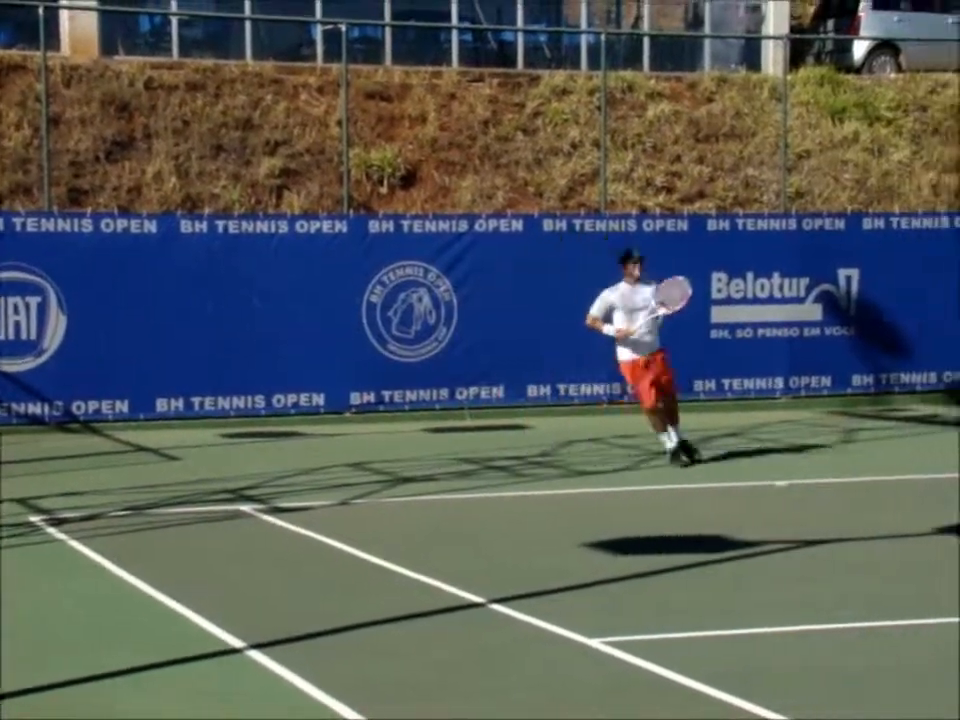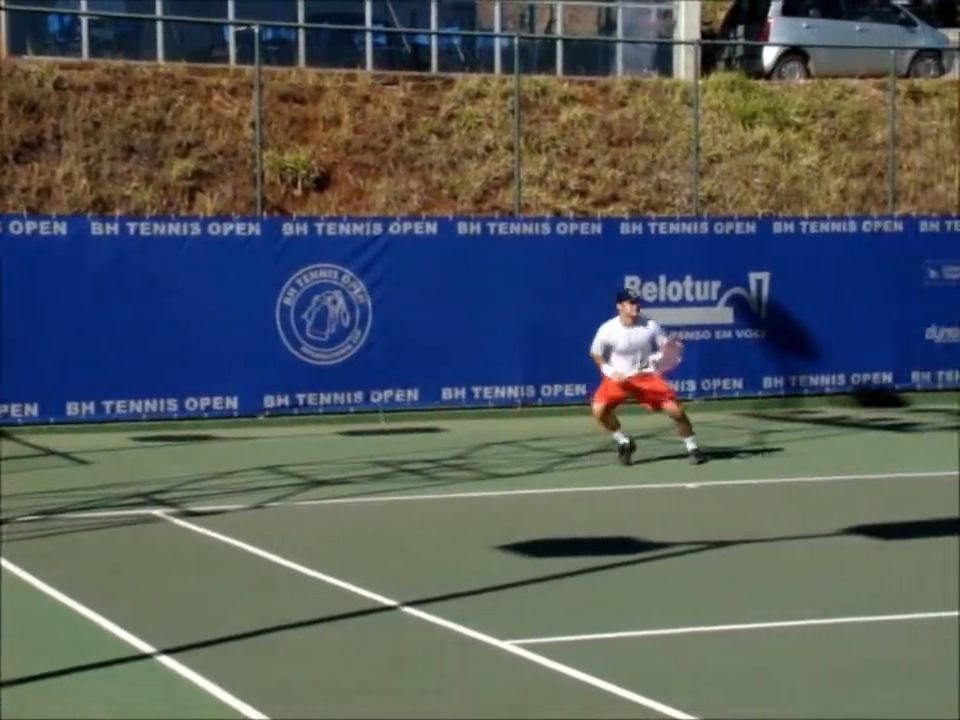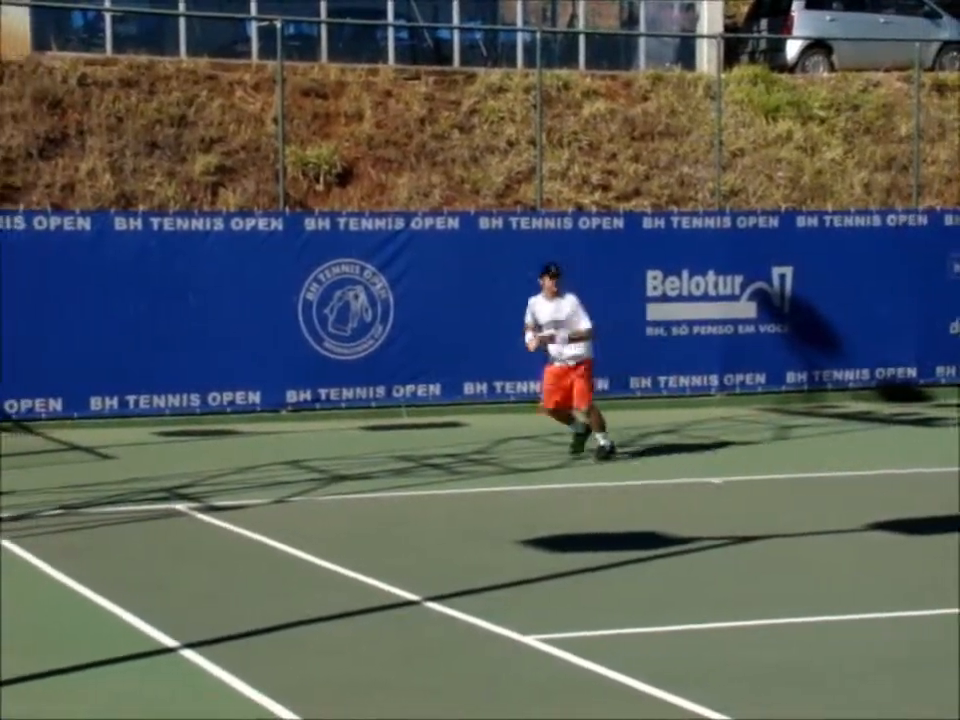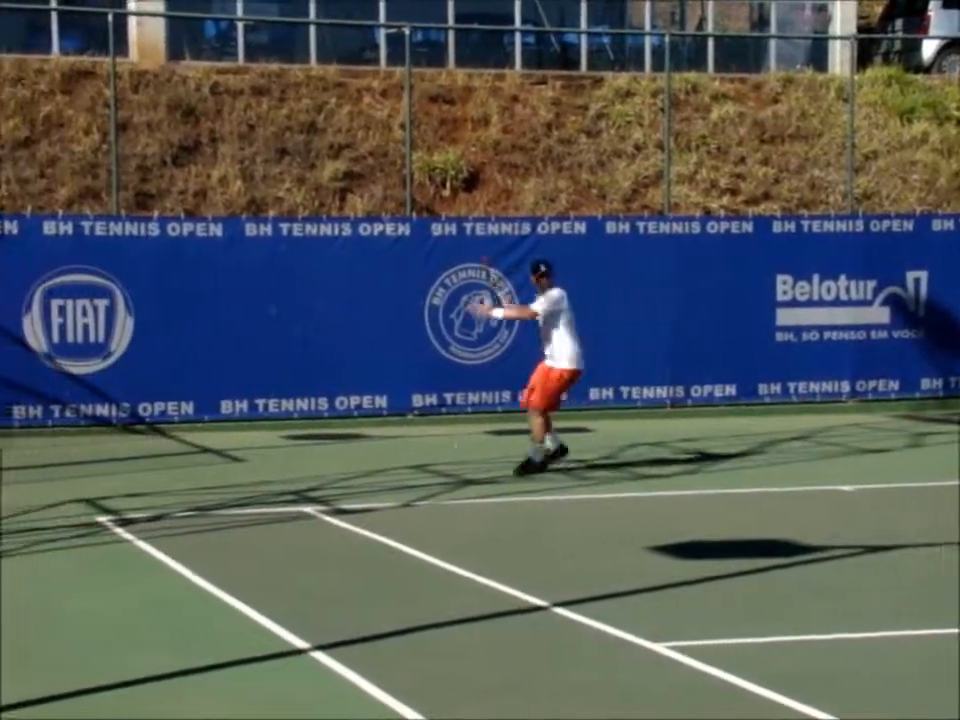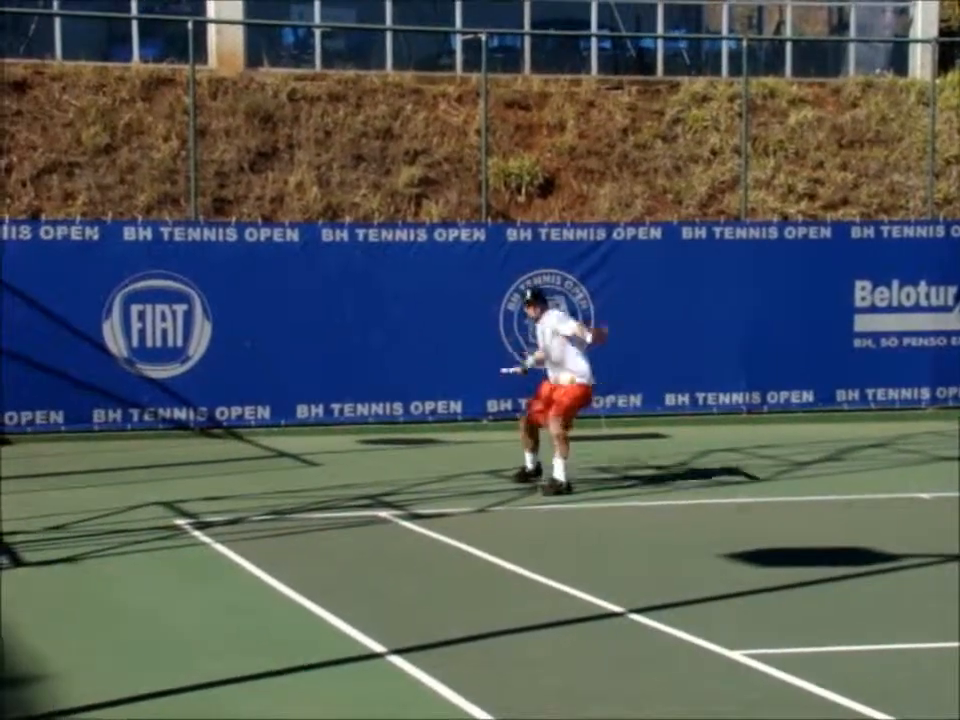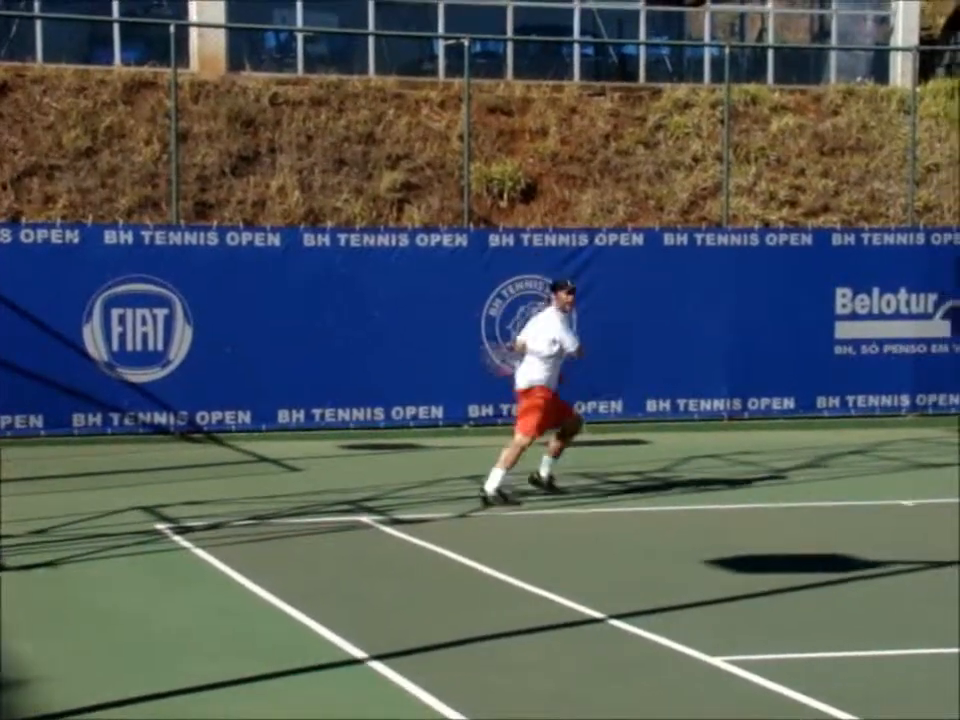
dt=0.5s
person 1, frame 1
left shoulder: (650, 288)
right shoulder: (612, 294)
left elbow: (659, 312)
right elbow: (591, 320)
right wrist: (612, 330)
left hip: (654, 353)
right hip: (630, 359)
left knee: (670, 398)
right knee: (650, 405)
left ankle: (679, 440)
right ankle: (671, 448)
person 1, frame 2
left shoulder: (650, 325)
right shoulder: (607, 330)
left elbow: (666, 346)
right elbow: (595, 354)
left wrist: (660, 358)
right wrist: (610, 372)
left hip: (647, 376)
right hip: (617, 378)
left knee: (675, 410)
right knee: (599, 409)
left ankle: (692, 448)
right ankle: (624, 443)
person 1, frame 3
left shoulder: (571, 301)
right shoulder: (534, 302)
left elbow: (588, 333)
right elbow: (530, 324)
left wrist: (561, 337)
right wrist: (531, 338)
left hip: (578, 359)
right hip: (555, 360)
left knee: (583, 406)
right knee: (550, 406)
left ankle: (605, 444)
right ankle: (580, 429)
person 1, frame 4
left shoulder: (557, 295)
right shoulder: (542, 297)
left elbow: (528, 313)
left wrist: (493, 311)
right wrist: (504, 311)
left hip: (566, 366)
right hip: (551, 361)
left knee: (535, 408)
right knee: (530, 403)
left ankle: (536, 459)
right ankle: (554, 446)
person 1, frame 5
left shoulder: (556, 317)
right shoulder: (540, 327)
left elbow: (582, 330)
left wrist: (591, 337)
right wrist: (531, 361)
left hip: (578, 382)
right hip: (553, 382)
left knee: (555, 424)
right knee: (527, 422)
left ankle: (560, 479)
right ankle: (531, 467)
person 1, frame 6
left shoulder: (542, 317)
right shoulder: (556, 319)
left elbow: (518, 346)
right elbow: (577, 352)
left hip: (543, 387)
right hip: (535, 387)
left knee: (574, 423)
right knee: (523, 438)
left ankle: (543, 475)
right ankle: (491, 490)
